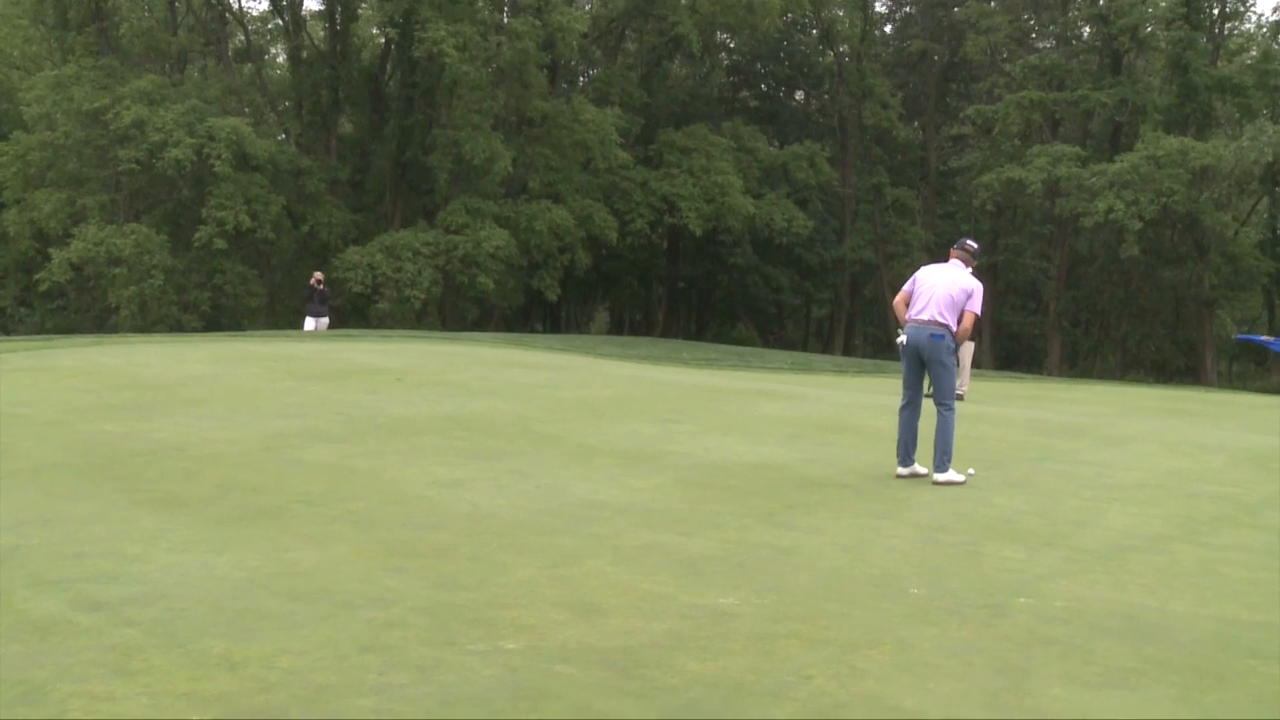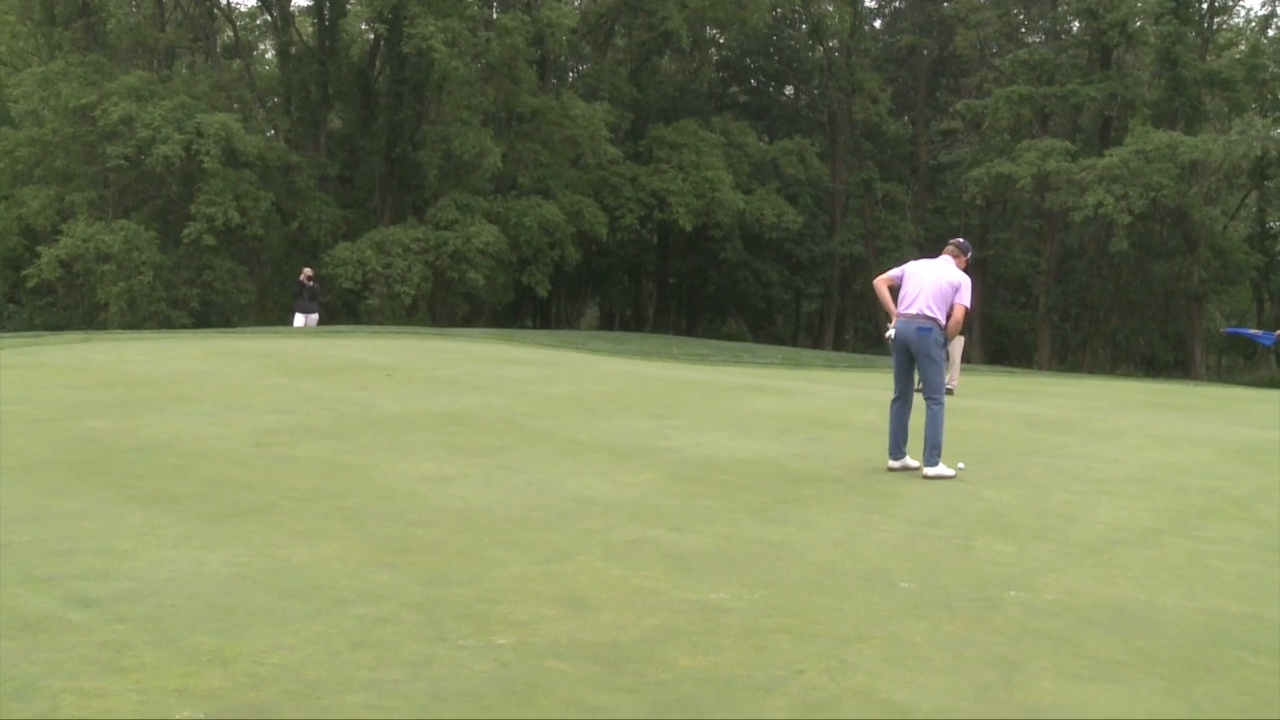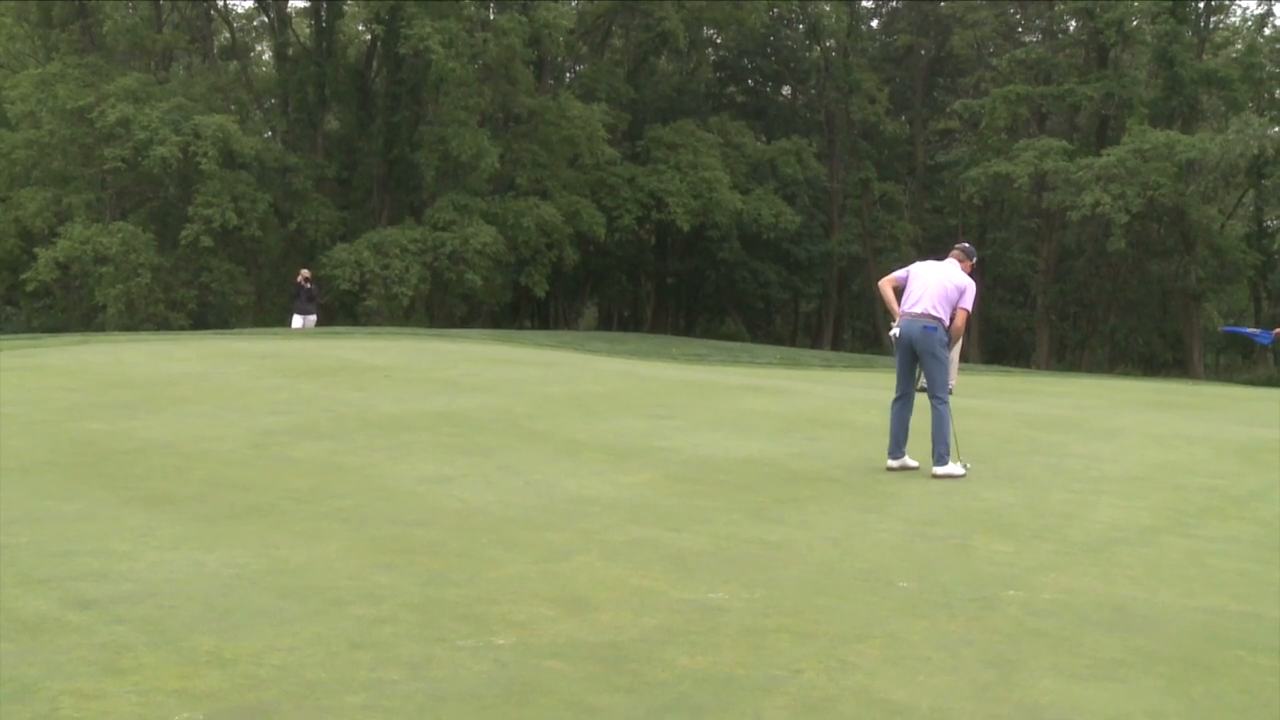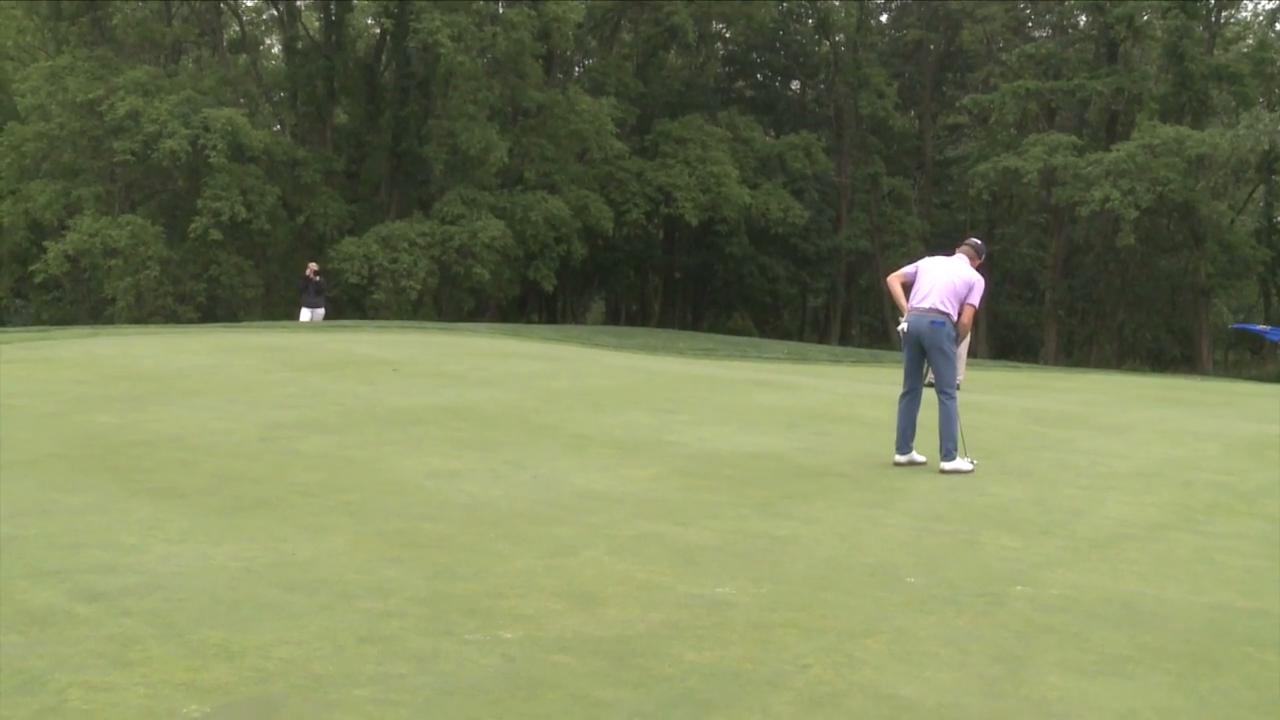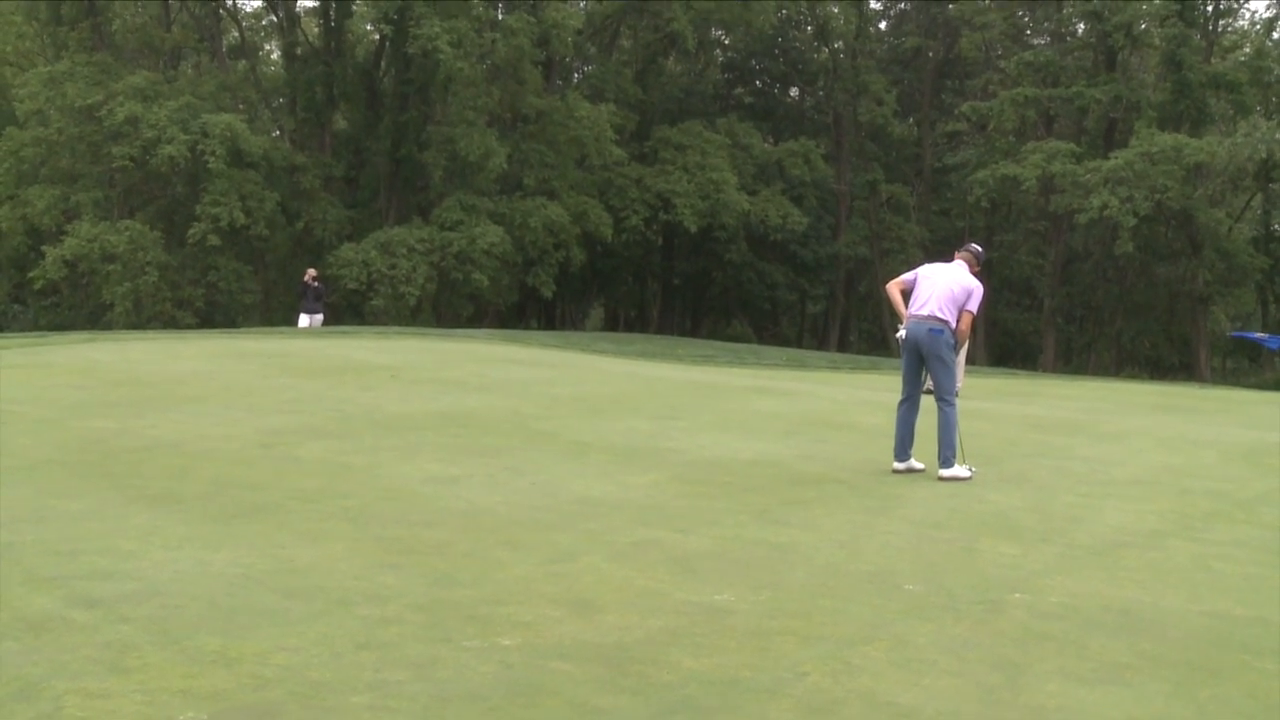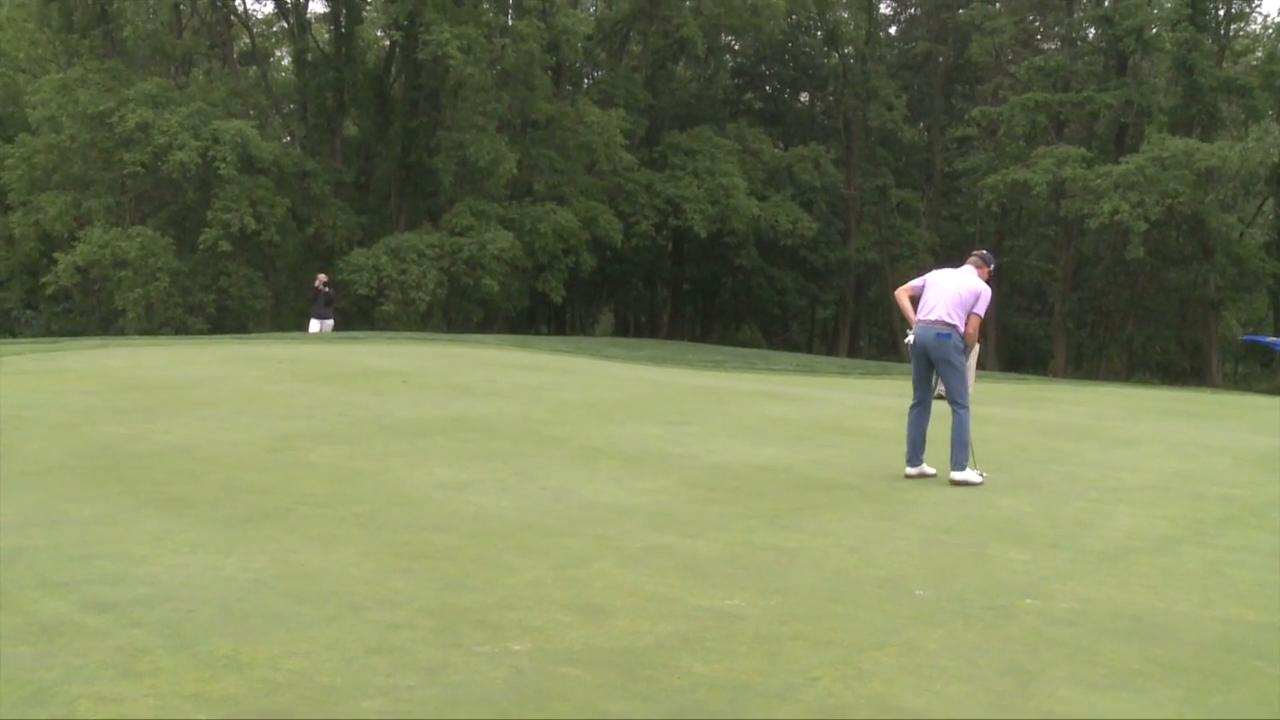
dt=0.7s
person 1, frame 1
left shoulder: (926, 270)
right shoulder: (973, 284)
left elbow: (898, 302)
right elbow: (966, 326)
right wrist: (953, 349)
left hip: (911, 334)
right hip: (939, 338)
left knee: (910, 401)
right knee: (945, 406)
left ankle: (905, 463)
right ankle: (942, 469)
person 1, frame 2
left shoulder: (915, 265)
right shoulder: (961, 277)
left elbow: (879, 282)
right elbow: (957, 319)
left wrist: (895, 315)
right wrist: (943, 343)
left hip: (901, 329)
right hip: (927, 332)
left knee: (901, 395)
right knee: (934, 400)
left ankle: (897, 456)
right ankle: (932, 463)
person 1, frame 3
left shoulder: (920, 266)
right shoulder: (966, 281)
left elbow: (884, 283)
right elbow: (958, 324)
left wrist: (898, 316)
right wrist: (947, 348)
left hip: (905, 327)
right hip: (931, 331)
left knee: (903, 394)
right knee: (939, 399)
left ankle: (896, 456)
right ankle: (941, 462)
person 1, frame 4
left shoulder: (929, 261)
right shoulder: (975, 277)
left elbow: (893, 279)
right elbow: (965, 320)
left wrist: (906, 311)
right wrist: (955, 343)
left hip: (912, 322)
right hip: (939, 326)
left knee: (910, 389)
right knee: (946, 394)
left ankle: (903, 451)
right ankle: (949, 458)
person 1, frame 5
left shoulder: (928, 268)
right shoulder: (973, 284)
left elbow: (892, 287)
right elbow: (963, 327)
left wrist: (906, 319)
right wrist: (954, 352)
left hip: (912, 330)
right hip: (938, 333)
left knee: (909, 396)
right knee: (946, 402)
left ankle: (902, 458)
right ankle: (947, 465)
person 1, frame 6
left shoulder: (938, 273)
right shoulder: (982, 287)
left elbow: (901, 293)
right elbow: (971, 330)
left wrist: (915, 324)
right wrist: (965, 355)
left hip: (920, 335)
right hip: (946, 338)
left knee: (920, 401)
right knee: (960, 405)
left ankle: (914, 463)
right ankle: (960, 467)
